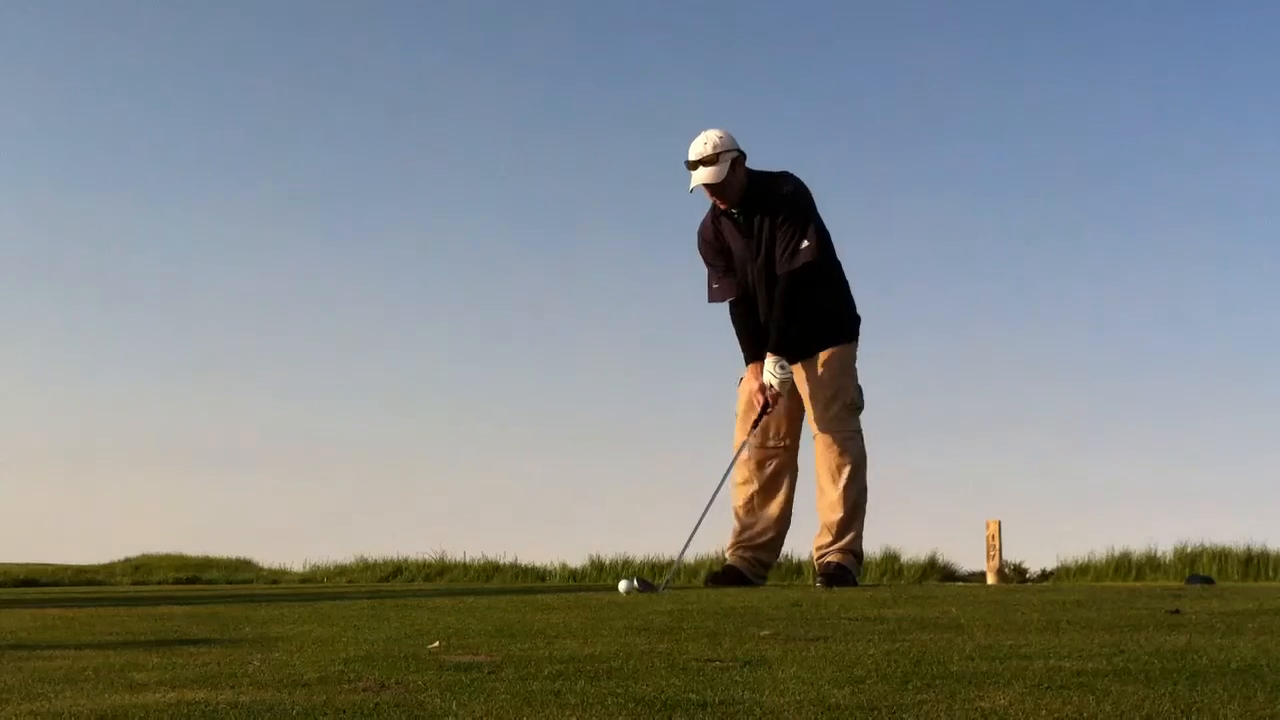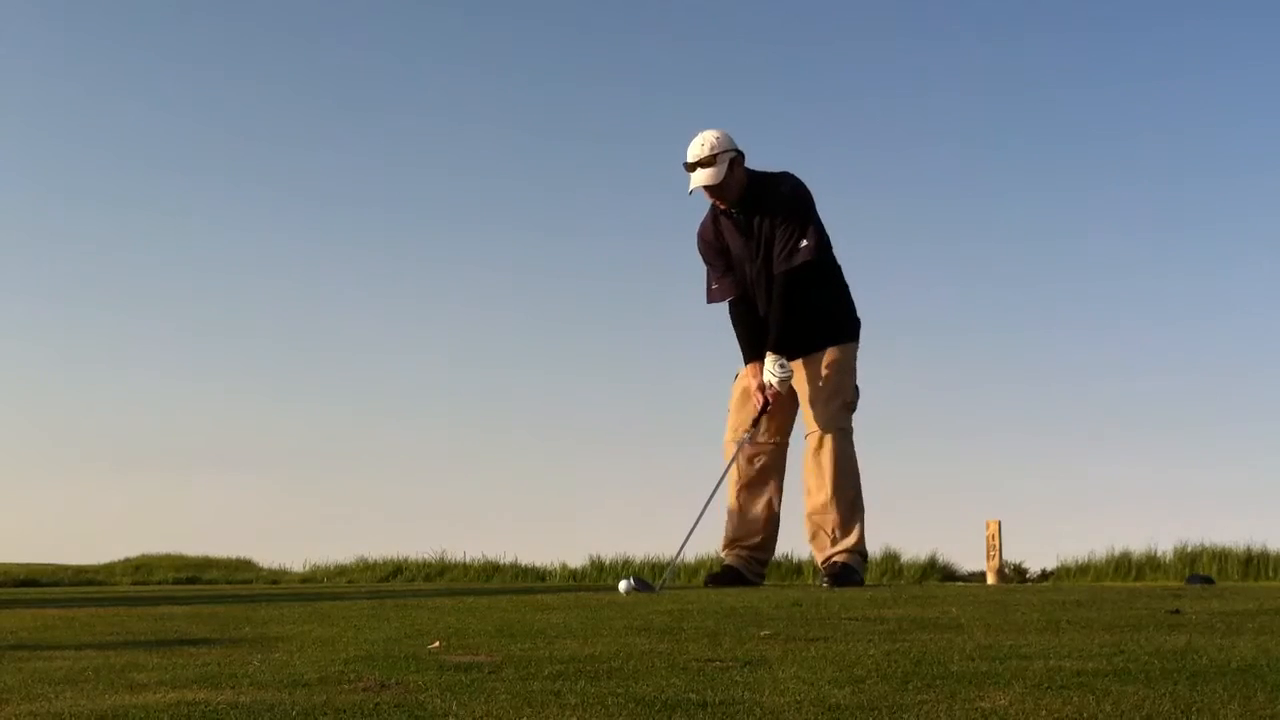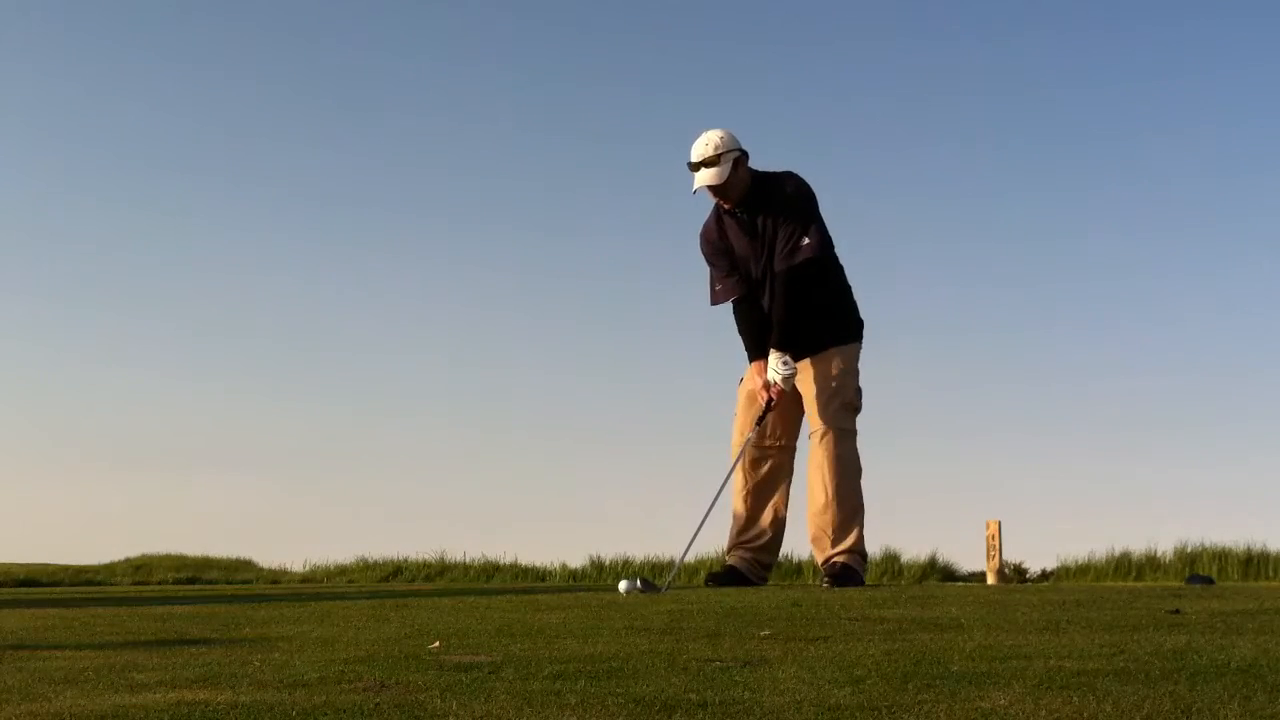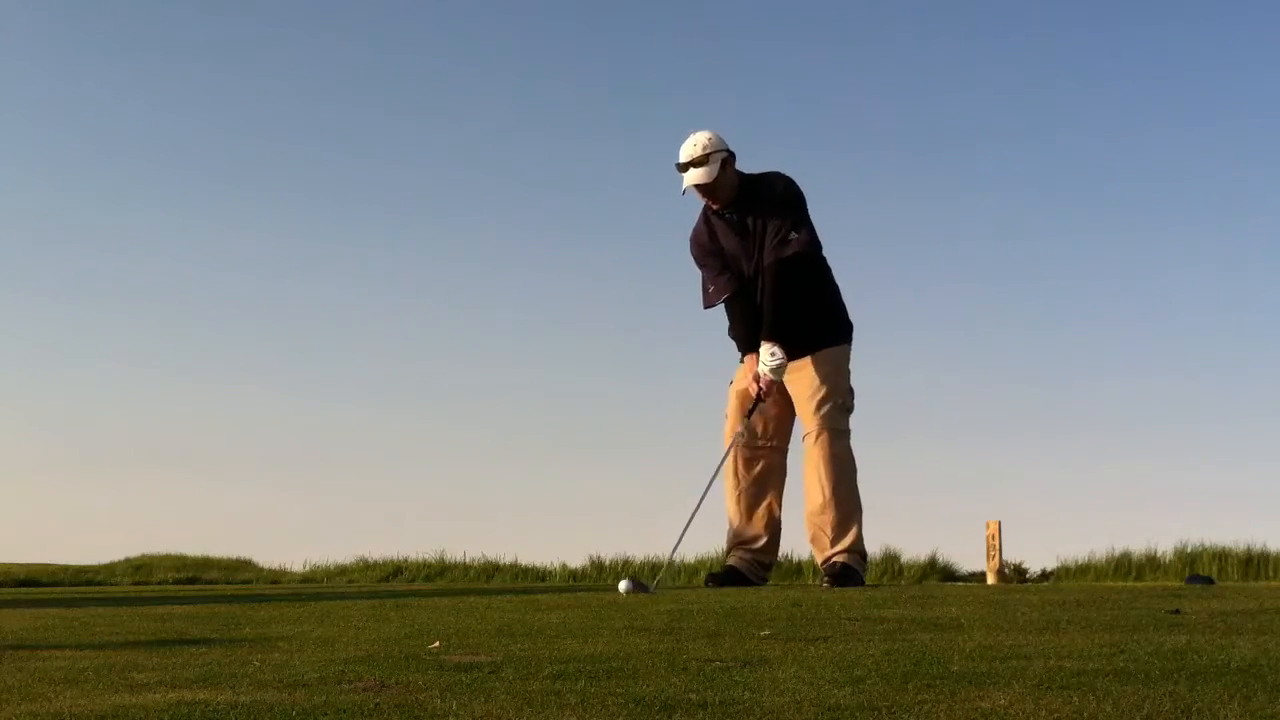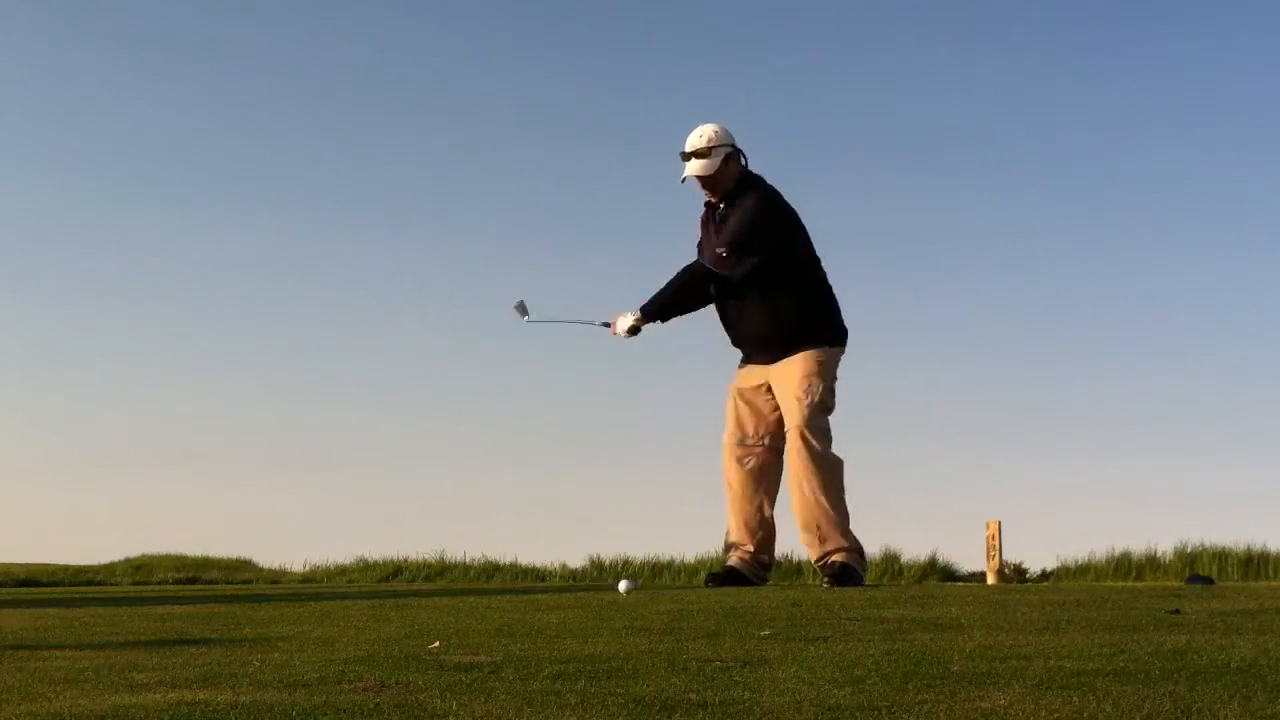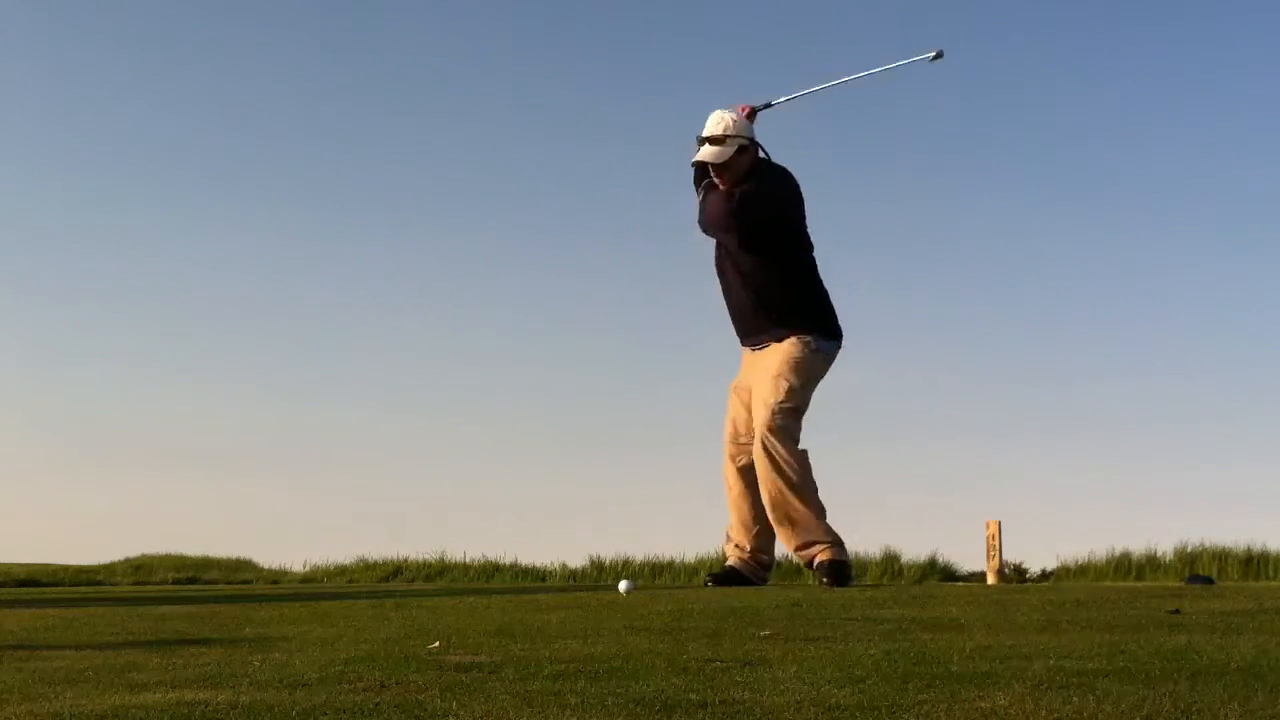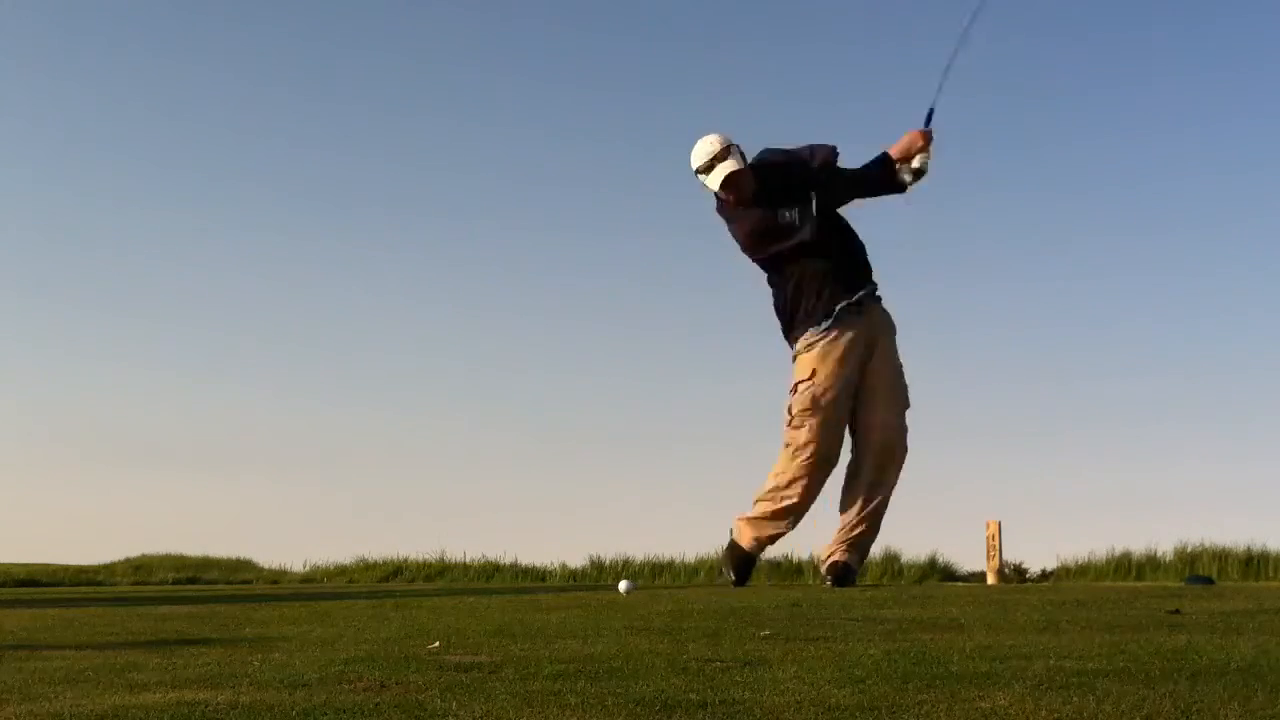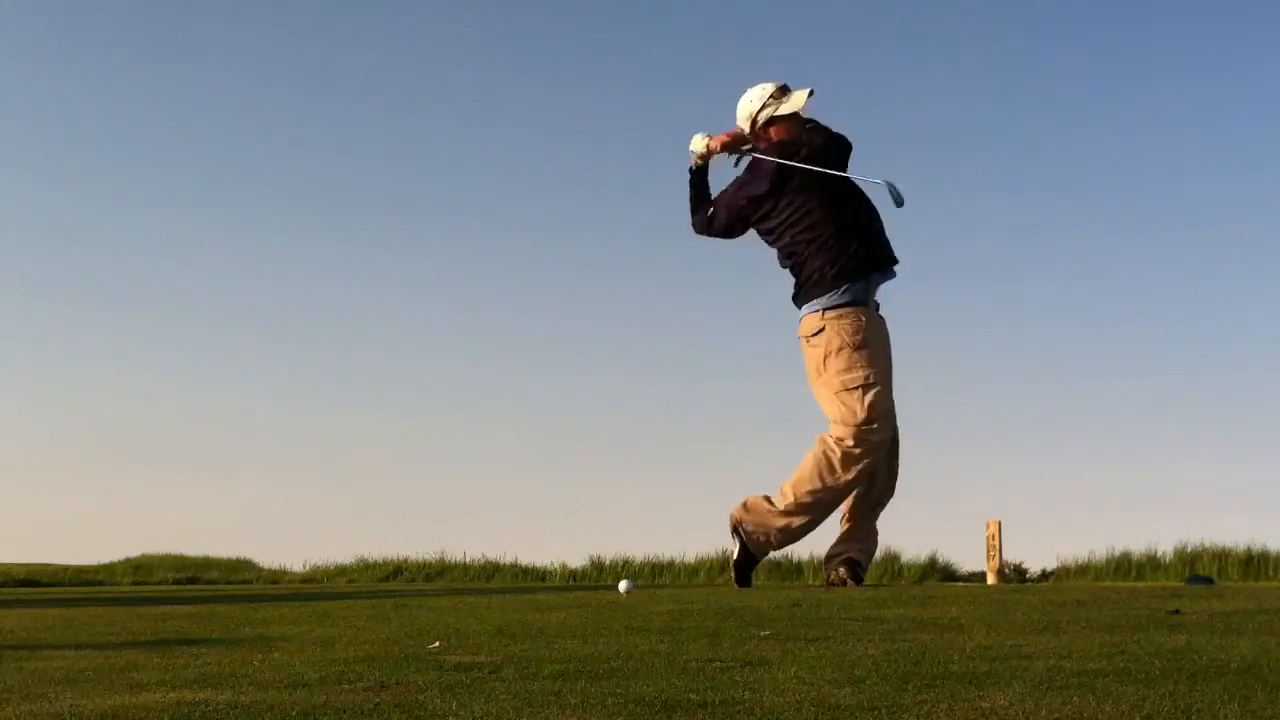
dt=0.4s
person 1, frame 1
left shoulder: (787, 194)
right shoulder: (711, 231)
left elbow: (795, 279)
right elbow: (738, 301)
left wrist: (777, 355)
right wrist: (754, 365)
left hip: (824, 337)
right hip: (765, 348)
left knee: (835, 439)
right knee: (759, 449)
left ankle: (838, 558)
right ankle: (748, 560)
person 1, frame 2
left shoulder: (787, 194)
right shoulder: (711, 231)
left elbow: (793, 277)
right elbow: (738, 300)
left wrist: (777, 354)
right wrist: (754, 363)
left hip: (823, 338)
right hip: (761, 347)
left knee: (827, 435)
right knee: (747, 444)
left ankle: (842, 558)
right ankle: (744, 558)
person 1, frame 3
left shoulder: (790, 193)
right shoulder: (714, 231)
left elbow: (795, 275)
right elbow: (742, 299)
left wrist: (780, 350)
right wrist: (758, 360)
left hip: (827, 338)
right hip: (766, 349)
left knee: (830, 435)
right knee: (756, 444)
left ankle: (842, 558)
right ankle: (749, 559)
person 1, frame 4
left shoulder: (778, 192)
right shoulder: (703, 234)
left elbow: (782, 269)
right elbow: (733, 297)
left wrist: (772, 342)
right wrist: (751, 354)
left hip: (817, 341)
right hip: (757, 349)
left knee: (825, 436)
right knee: (746, 444)
left ankle: (842, 557)
right ankle: (749, 559)
person 1, frame 5
left shoulder: (759, 204)
right shoulder: (714, 213)
left elbow: (708, 272)
right elbow: (707, 283)
left wrist: (644, 314)
right wrist: (652, 315)
left hip: (805, 342)
right hip: (757, 353)
left knee: (804, 435)
right knee: (744, 448)
left ankle: (838, 555)
right ankle: (748, 558)
person 1, frame 6
left shoulder: (761, 195)
right shoulder: (751, 185)
left elbow: (711, 214)
right elbow: (708, 189)
left wrist: (712, 183)
right wrist: (705, 166)
left hip: (800, 337)
right hip: (764, 342)
left knee: (771, 431)
right knee: (740, 447)
left ankle: (822, 552)
right ankle: (748, 558)
person 1, frame 7
left shoulder: (780, 167)
right shoulder: (742, 220)
left elbow: (832, 172)
right elbow: (825, 203)
left wrist: (896, 167)
right wrist: (892, 161)
left hip: (867, 316)
right hip: (820, 334)
left knee: (884, 439)
right knee: (813, 445)
left ankle: (845, 555)
right ankle: (749, 538)
person 1, frame 8
left shoulder: (749, 185)
right shoulder: (812, 154)
left elbow: (705, 222)
left wrist: (699, 164)
right wrist: (743, 142)
left hip: (840, 313)
right hip: (841, 314)
left knee: (879, 440)
right knee: (857, 434)
left ankle: (850, 556)
right ankle: (758, 527)
